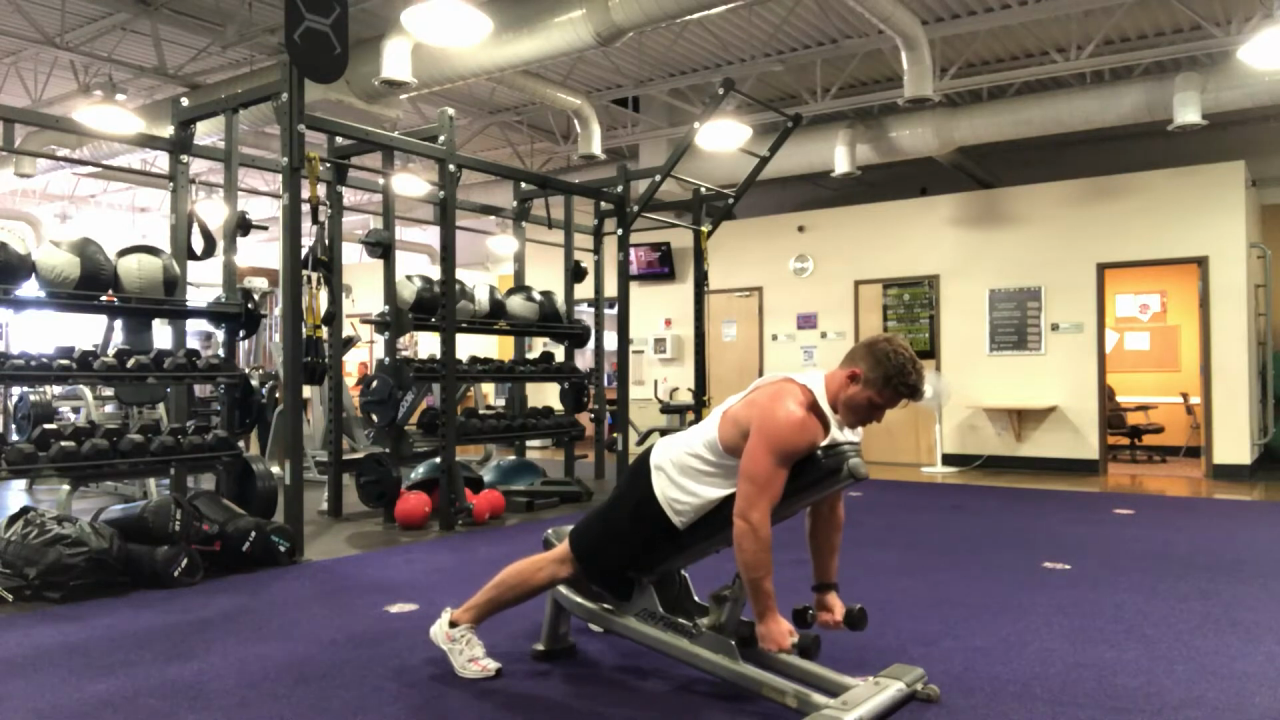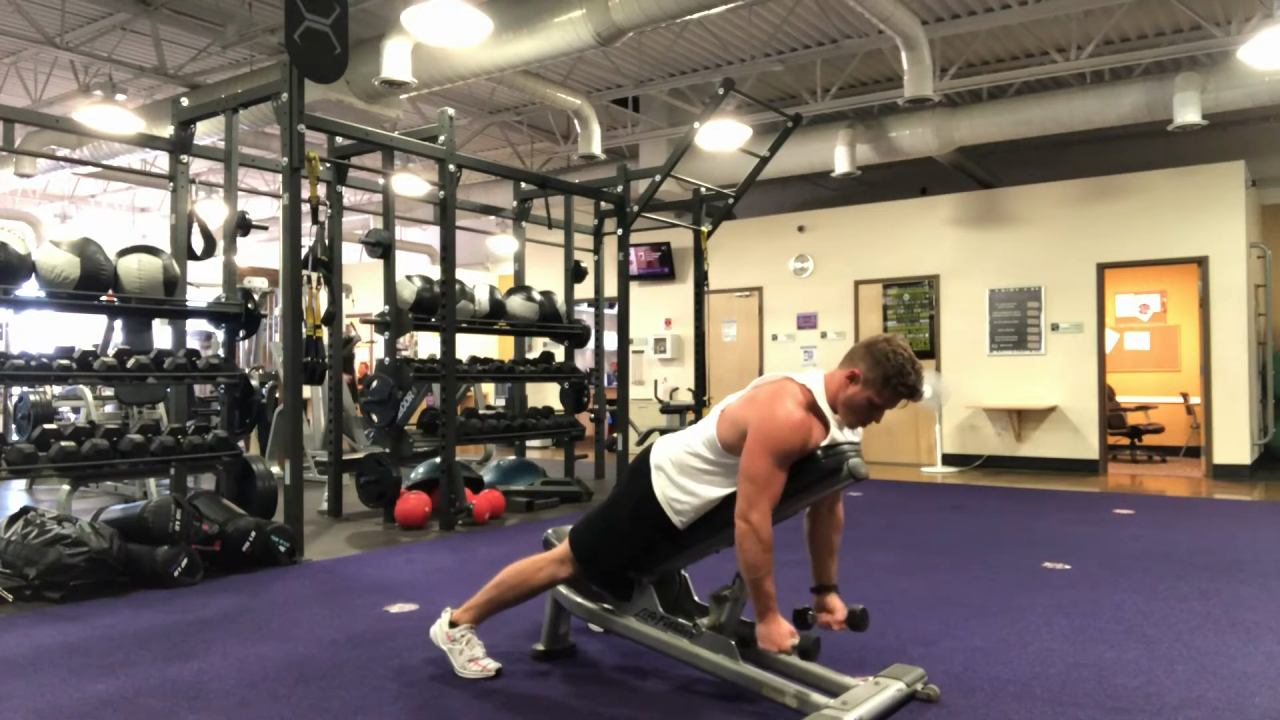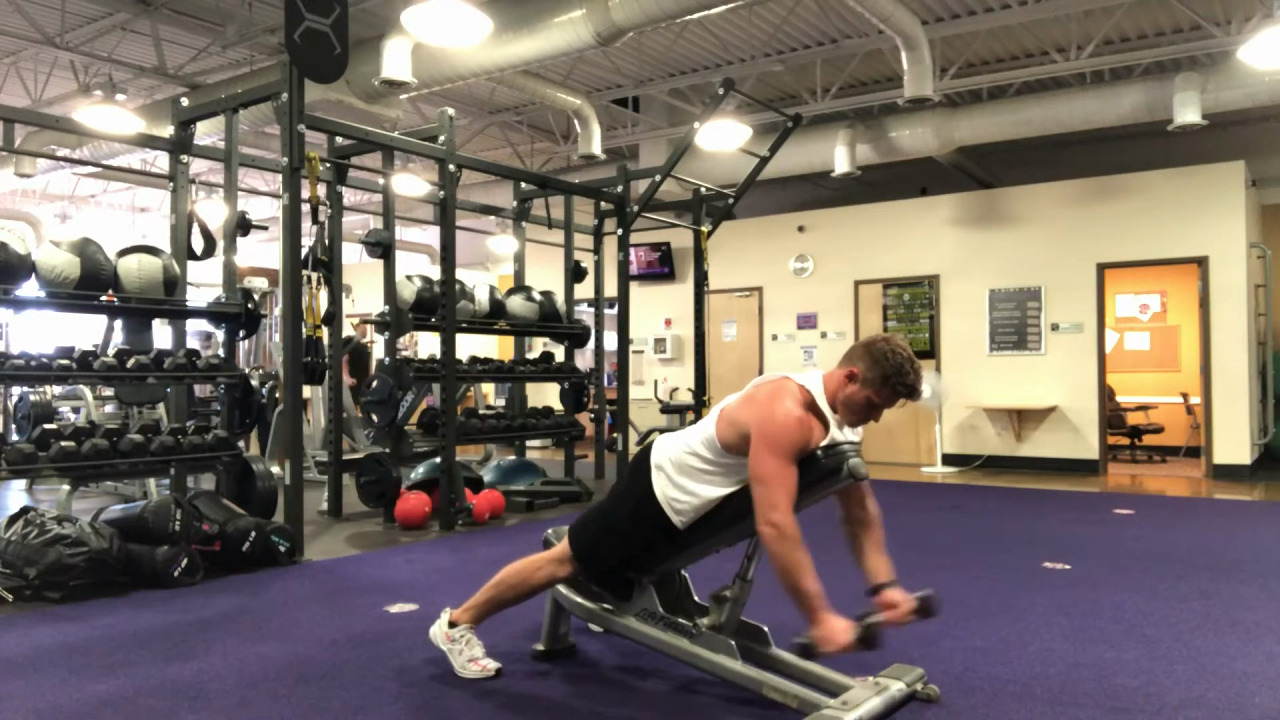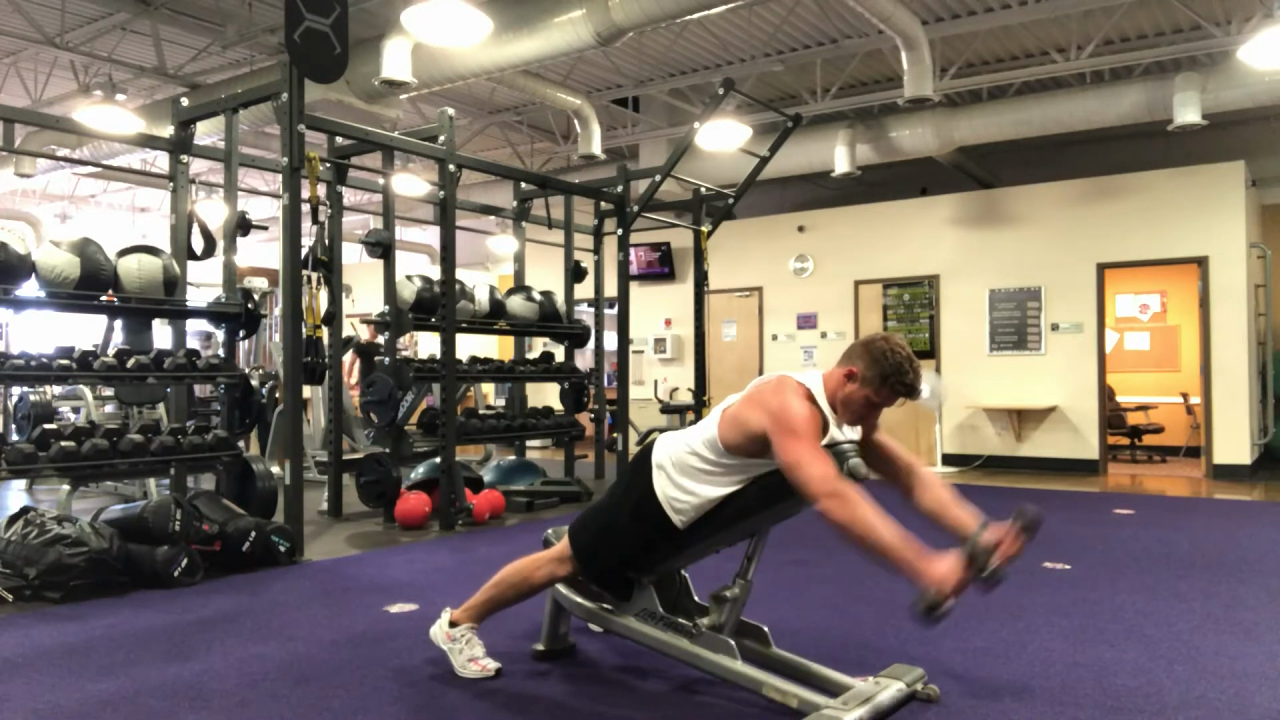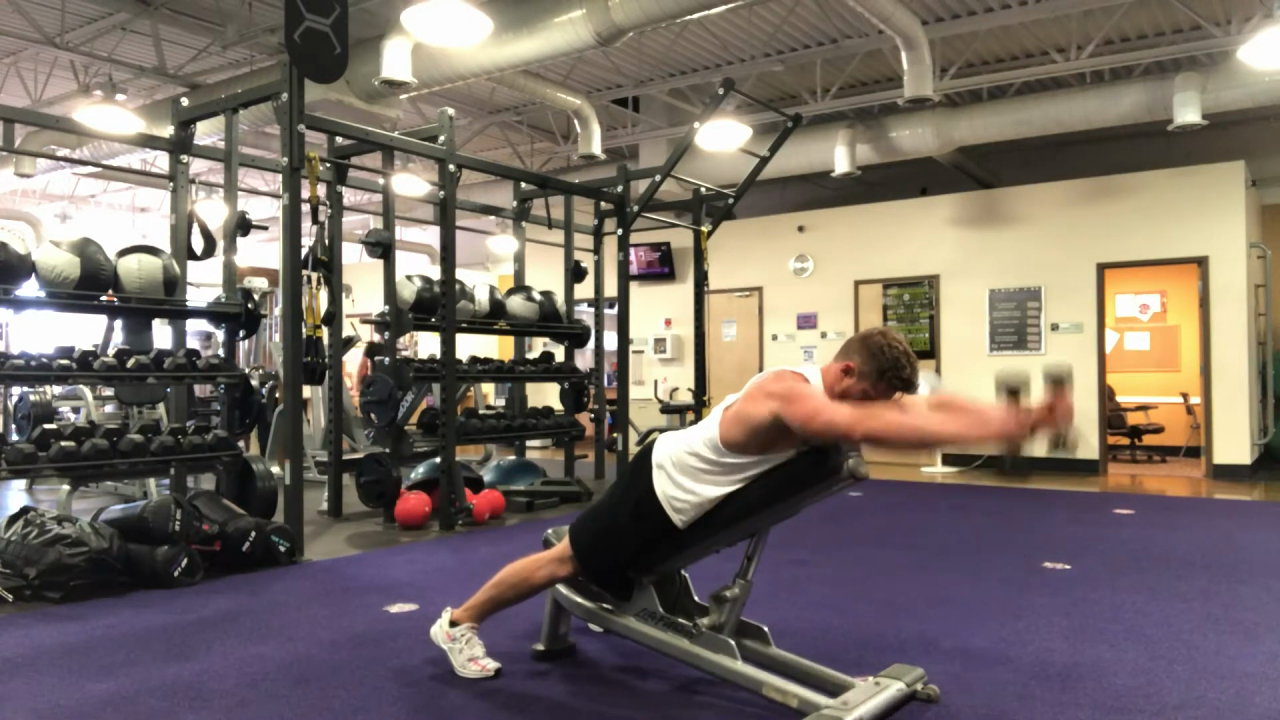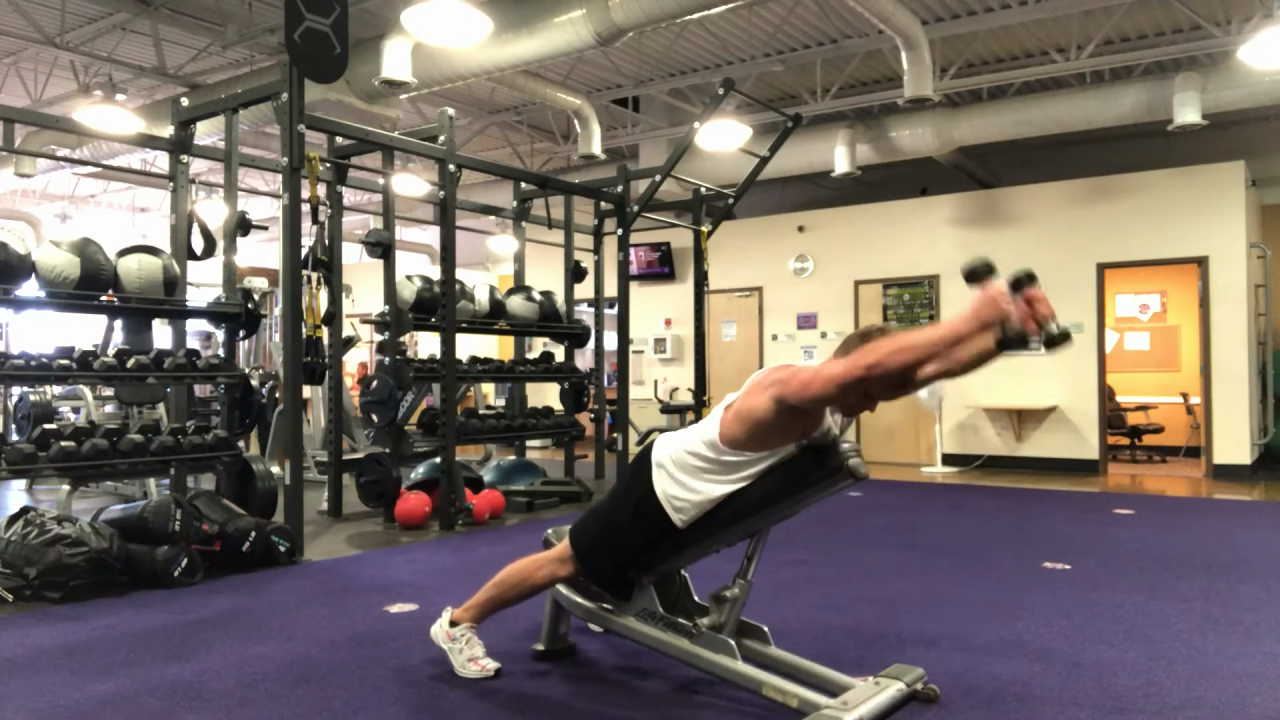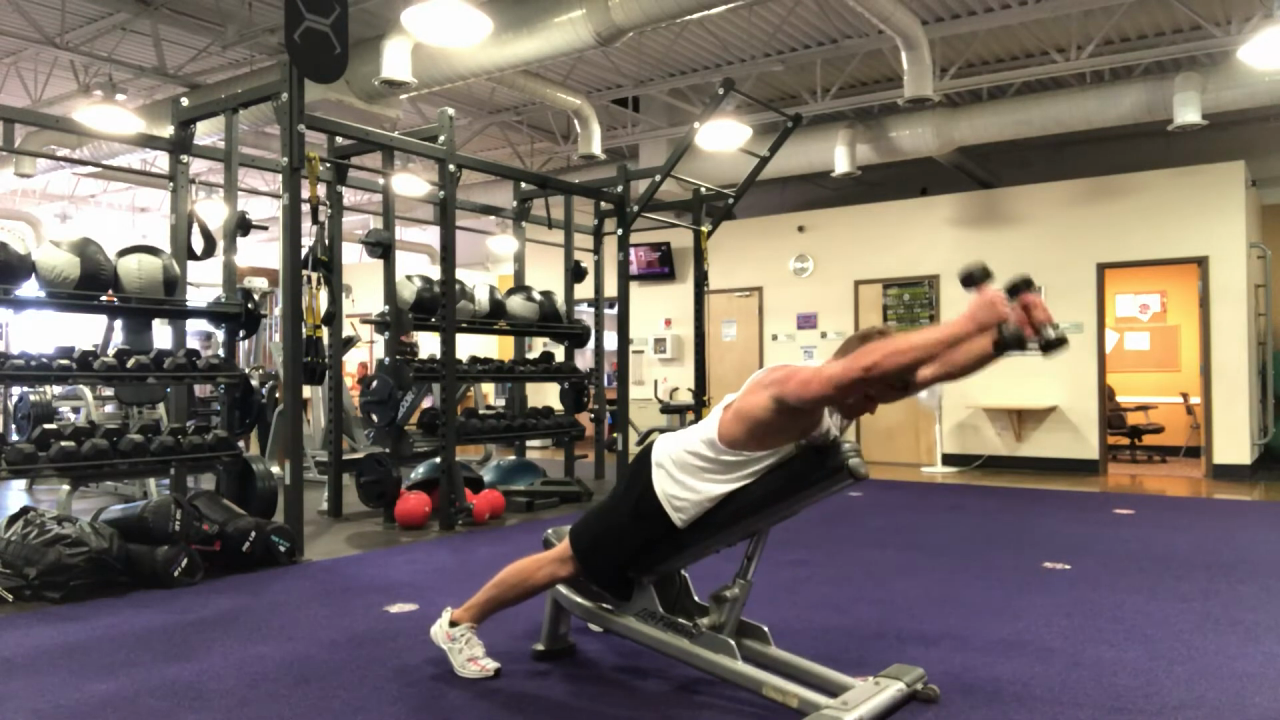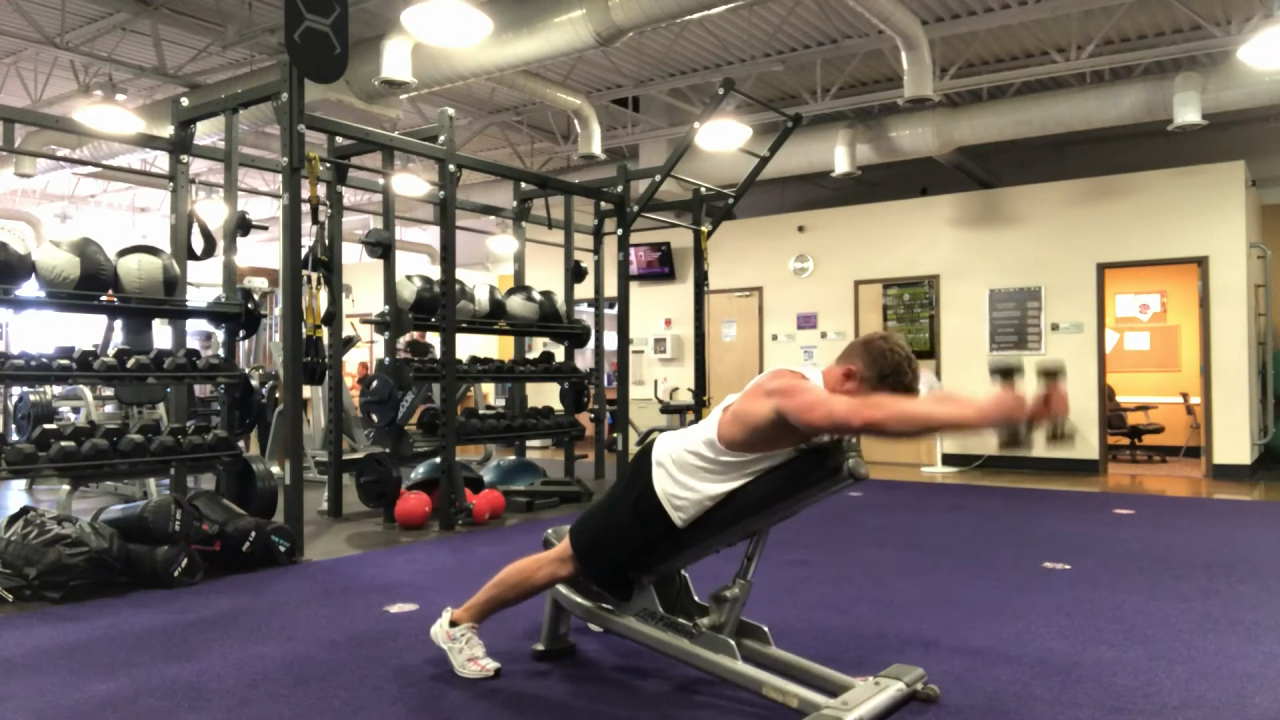
dt=0.2s
person 1, frame 1
left shoulder: (840, 414)
right shoulder: (790, 416)
left elbow: (827, 507)
right elbow: (749, 519)
left wrist: (826, 588)
right wrist: (766, 617)
left hip: (690, 502)
right hip: (662, 492)
right knee: (569, 561)
right ankle: (459, 623)
person 1, frame 2
left shoulder: (839, 415)
right shoulder: (787, 416)
left elbow: (826, 509)
right elbow: (750, 519)
left wrist: (825, 589)
right wrist: (767, 617)
left hip: (692, 503)
right hip: (661, 492)
right knee: (570, 560)
right ankle: (458, 622)
person 1, frame 3
left shoulder: (841, 412)
right shoulder: (786, 414)
left elbow: (859, 504)
right elbow: (774, 522)
left wrist: (883, 584)
right wrist: (819, 617)
left hip: (693, 505)
right hip: (661, 492)
right knee: (568, 561)
right ankle: (457, 623)
person 1, frame 4
left shoulder: (848, 410)
right shoulder: (790, 408)
left elbow: (912, 475)
right elbow: (833, 499)
left wrist: (978, 530)
right wrist: (923, 566)
left hip: (698, 503)
right hip: (660, 488)
right knee: (570, 559)
right ankle: (458, 623)
person 1, frame 5
left shoulder: (839, 397)
right shoulder: (792, 396)
left elbow: (933, 410)
right elbow: (868, 427)
left wrist: (1022, 416)
right wrist: (996, 427)
left hip: (694, 504)
right hip: (661, 489)
left knee: (621, 566)
right knee: (568, 561)
right ankle: (458, 623)
person 1, frame 6
left shoulder: (839, 393)
right shoulder: (796, 390)
left elbow: (928, 366)
right elbow: (871, 364)
left wrist: (1004, 324)
right wrist: (977, 319)
left hip: (690, 502)
right hip: (660, 492)
right knee: (567, 562)
right ankle: (459, 622)
person 1, frame 7
left shoulder: (837, 396)
right shoulder: (791, 390)
left elbow: (931, 368)
right elbow: (869, 362)
left wrist: (1009, 333)
right wrist: (970, 320)
left hip: (692, 500)
right hip: (663, 489)
right knee: (569, 561)
right ankle: (458, 623)
person 1, frame 8
left shoulder: (837, 401)
right shoulder: (792, 394)
left elbow: (921, 406)
right elbow: (875, 416)
left wrist: (1025, 407)
right wrist: (991, 411)
left hip: (696, 501)
right hip: (662, 488)
left knee: (607, 560)
right knee: (570, 560)
right ankle: (459, 623)
